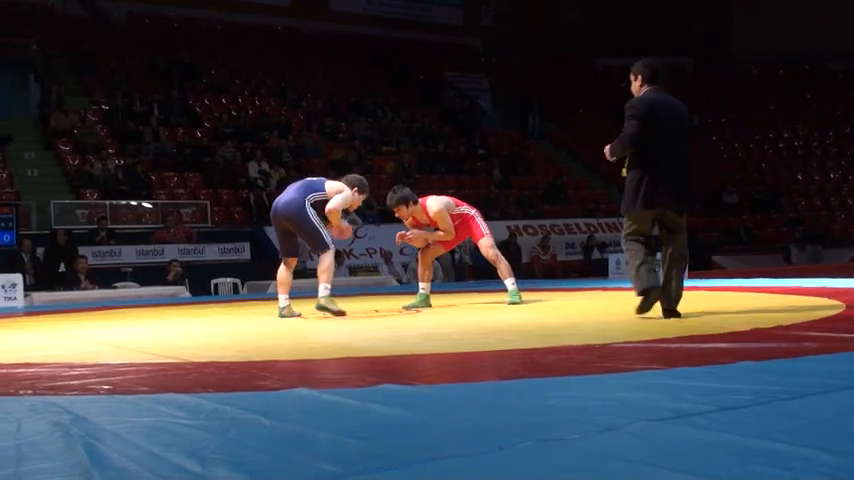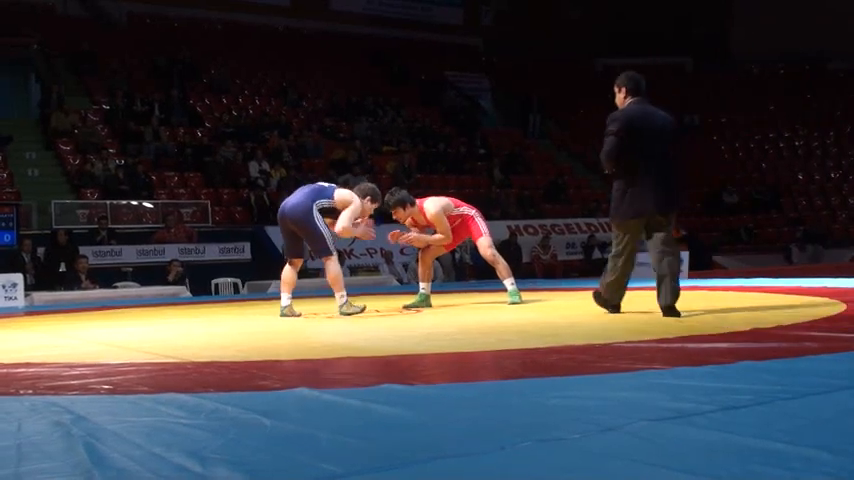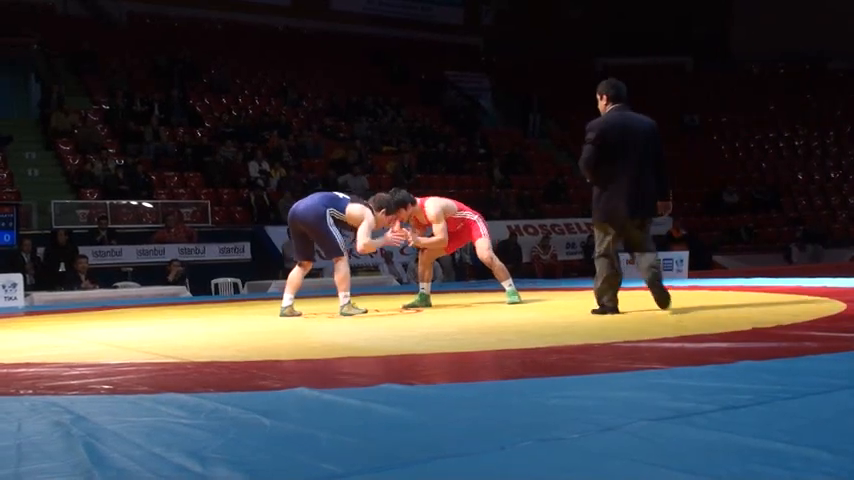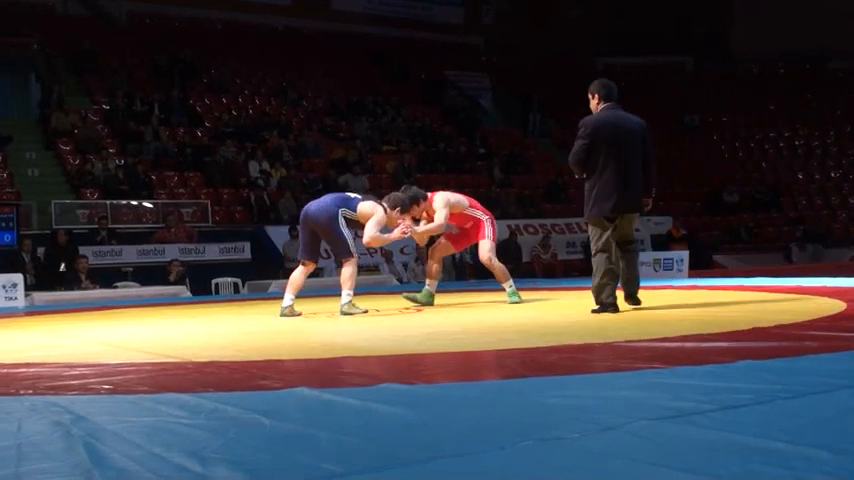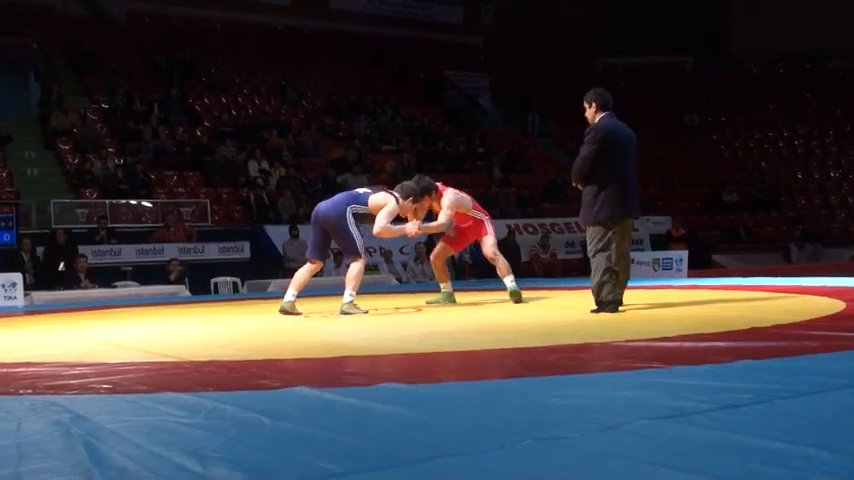
dt=0.2s
person 1, frame 1
left shoulder: (638, 104)
right shoulder: (681, 109)
left elbow: (629, 140)
right elbow: (682, 148)
left wrist: (613, 150)
left hip: (644, 188)
right hip: (676, 188)
left knee: (636, 240)
right knee: (675, 246)
left ankle: (648, 289)
right ankle: (670, 304)
person 1, frame 2
left shoulder: (620, 118)
right shoulder: (666, 119)
left elbow: (609, 156)
right elbow: (673, 159)
left wrist: (612, 167)
right wrist: (673, 193)
left hip: (630, 196)
right hip: (662, 196)
left knee: (622, 251)
right knee: (665, 248)
left ankle: (610, 297)
right ankle: (668, 302)
person 1, frame 3
left shoulder: (598, 126)
right shoulder: (647, 124)
left elbow: (586, 164)
right elbow: (659, 163)
left wrist: (595, 177)
right wrist: (664, 196)
left hip: (609, 200)
right hip: (641, 200)
left knee: (606, 253)
right knee: (643, 247)
left ankle: (607, 302)
right ankle: (655, 282)
person 1, frame 4
left shoulder: (591, 123)
right shoulder: (637, 123)
left elbow: (576, 159)
right elbow: (647, 161)
left wrist: (584, 172)
right wrist: (647, 192)
left hip: (601, 196)
right hip: (630, 196)
left knee: (603, 249)
right knee: (627, 244)
left ankle: (607, 301)
right ankle: (631, 292)
person 1, frame 5
left shoulder: (596, 129)
right shoulder: (627, 131)
left elbow: (583, 163)
left wrist: (577, 180)
left hip: (602, 202)
right hip: (625, 201)
left knee: (600, 252)
right knee: (619, 252)
left ankle: (607, 300)
right ankle: (614, 296)
person 2, frame 1
left shoulder: (326, 187)
right shoulder: (347, 193)
right elbow: (331, 208)
left wrist: (332, 227)
right wrist: (340, 225)
left hip: (278, 206)
right hip: (296, 206)
left knee: (289, 260)
right knee: (327, 250)
left ankle: (284, 307)
right ankle: (324, 297)
person 2, frame 2
left shoulder: (338, 195)
right shoulder: (356, 202)
right elbow: (341, 229)
left wrist: (354, 225)
right wrist: (357, 232)
left hip: (285, 208)
right hip: (303, 209)
left knee: (294, 261)
right knee: (330, 256)
left ankle: (286, 306)
right ankle: (344, 304)
person 2, frame 3
left shoulder: (358, 207)
right shoulder: (369, 216)
right elbow: (362, 247)
right wrist: (384, 241)
left hip: (296, 211)
right hip: (315, 212)
left knee: (304, 263)
right knee: (340, 257)
left ankle: (286, 306)
right ankle: (346, 305)
person 2, frame 4
left shoulder: (372, 206)
right shoulder: (381, 214)
right elbow: (368, 239)
right wrist: (391, 237)
left hip: (308, 210)
right hip: (327, 213)
left knee: (307, 264)
right knee: (350, 258)
left ankle: (287, 306)
right ankle: (347, 304)
person 2, frame 5
left shoulder: (384, 195)
right shoulder: (393, 204)
right elbow: (378, 230)
right wrist: (404, 229)
left hip: (321, 209)
right hip: (338, 212)
left knee: (314, 263)
right knee: (358, 258)
left ankle: (288, 301)
right ankle: (347, 304)
person 3, frame 1
left shoulder: (434, 207)
right shoulder: (409, 219)
left elbow: (450, 234)
right elbow: (423, 243)
left wrist: (422, 234)
right wrist: (408, 238)
left hip: (469, 218)
right hip: (452, 225)
left knee: (491, 253)
right knee: (424, 255)
left ankle: (513, 292)
right ankle: (423, 298)
person 3, frame 2
left shoulder: (431, 209)
right shoulder: (409, 219)
left elbow: (447, 238)
right elbow: (424, 243)
left wrist: (420, 237)
right wrist: (405, 238)
left hip: (470, 218)
right hip: (453, 226)
left knee: (489, 253)
right knee: (424, 254)
left ankle: (513, 292)
right ankle: (423, 297)
person 3, frame 3
left shoulder: (432, 209)
right shoulder: (412, 216)
left elbow: (443, 241)
right elbow: (423, 241)
left wrist: (418, 240)
right wrist: (408, 236)
left hip: (472, 223)
right hip: (455, 231)
left knee: (486, 256)
right knee: (424, 255)
left ankle: (512, 292)
right ankle: (424, 297)
person 3, frame 4
left shoulder: (439, 201)
right shoulder: (425, 212)
left elbow: (439, 226)
right elbow: (422, 241)
left wrist: (416, 231)
left hip: (482, 222)
right hip: (465, 227)
left knee: (487, 257)
right knee: (434, 252)
left ankle: (512, 292)
right ankle: (428, 295)
person 3, frame 5
left shoulder: (448, 198)
right shoulder: (430, 197)
left elbow: (443, 224)
right elbow: (416, 217)
left wrist: (420, 227)
left hip: (480, 222)
right hip: (462, 228)
left knee: (491, 252)
right knee: (435, 258)
left ankle: (513, 288)
right ankle: (447, 294)
